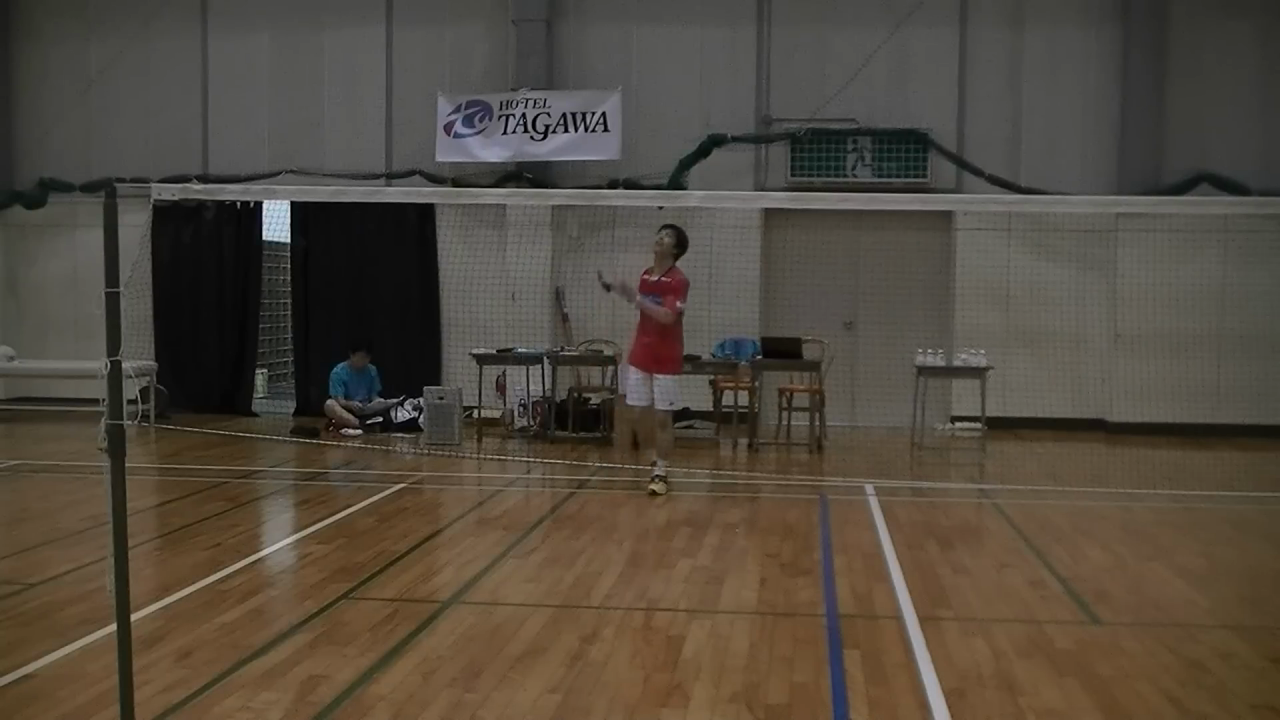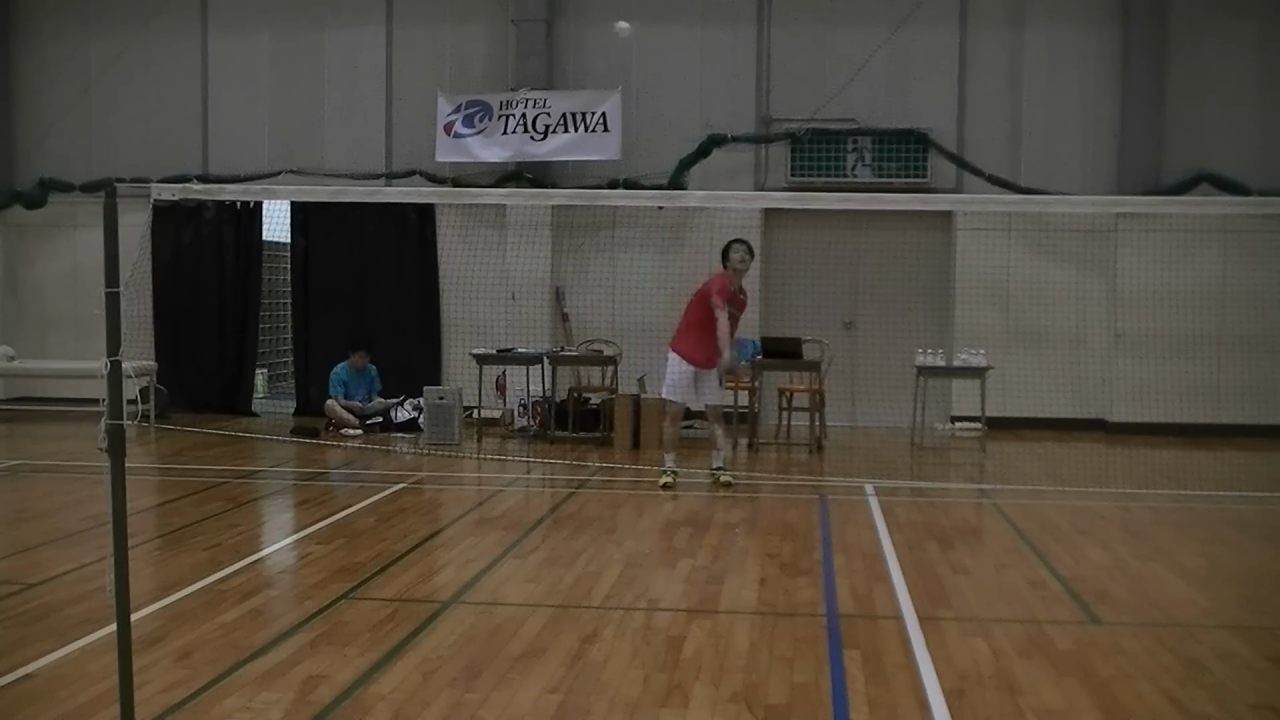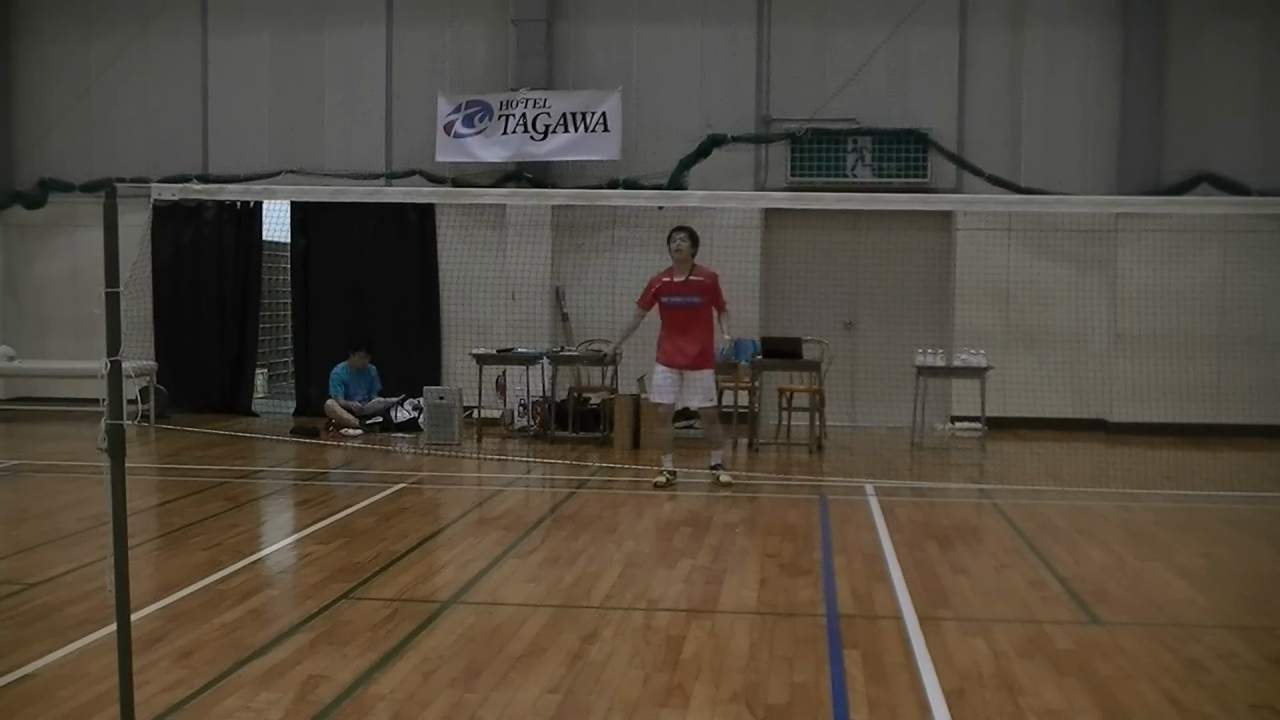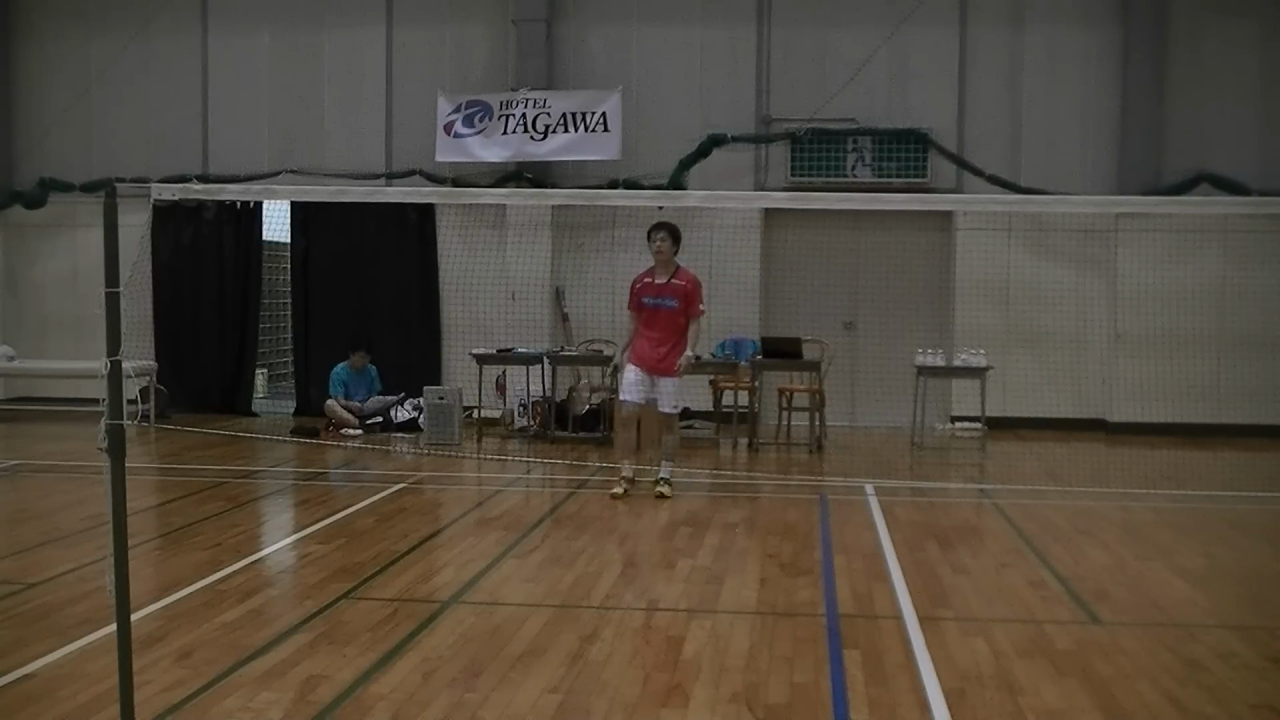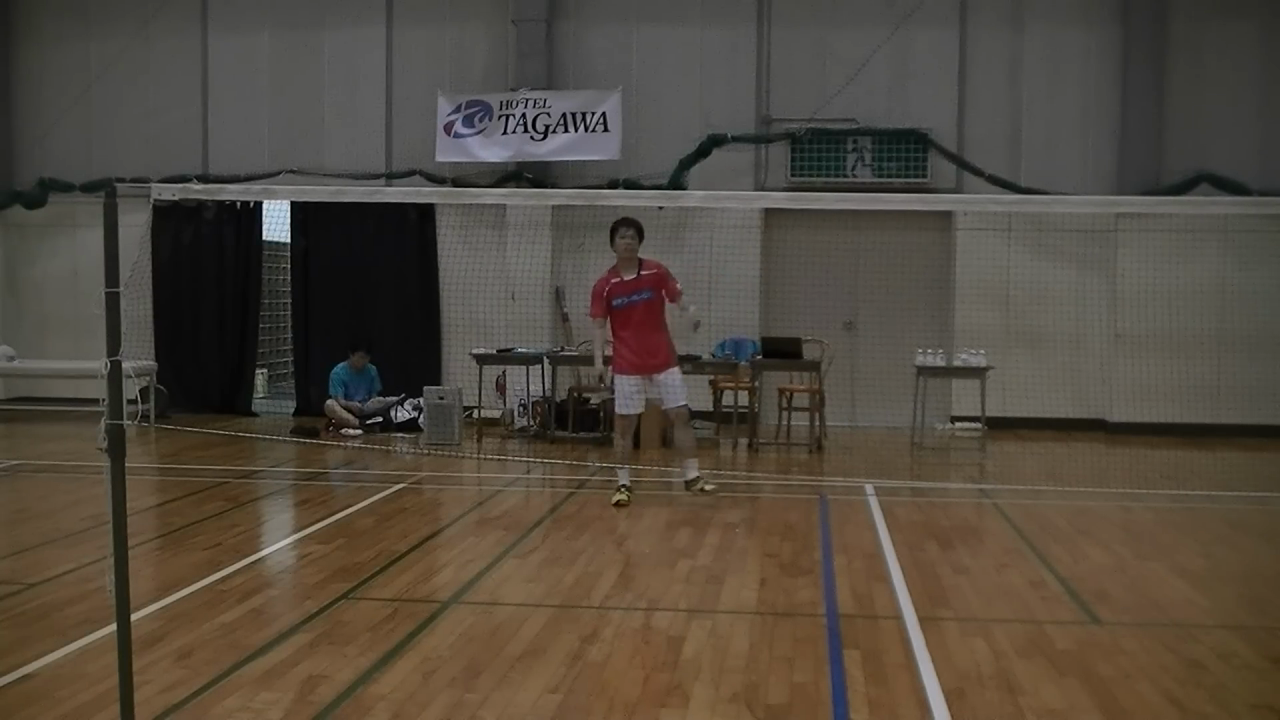
dt=1s
person 1, frame 1
left shoulder: (678, 281)
right shoulder: (647, 277)
left elbow: (667, 316)
left wrist: (637, 298)
right wrist: (621, 290)
left hip: (666, 360)
right hip: (640, 356)
left knee: (661, 418)
right knee: (640, 416)
left ankle: (660, 474)
right ankle: (655, 467)
person 1, frame 2
left shoulder: (742, 297)
right shoulder: (718, 284)
left elbow: (729, 331)
right elbow: (721, 319)
left wrist: (725, 356)
right wrist: (727, 353)
left hip: (712, 359)
right hip: (684, 354)
left knee: (715, 413)
right knee: (675, 412)
left ankle: (718, 466)
right ankle: (669, 468)
person 1, frame 3
left shoulder: (708, 278)
right shoulder: (658, 282)
left elbow: (722, 311)
right elbow: (639, 315)
left wrist: (725, 335)
right wrist: (618, 343)
left hip: (700, 359)
right hip: (667, 359)
left knee: (709, 414)
right knee: (663, 413)
left ankle: (717, 464)
right ankle: (668, 468)
person 1, frame 4
left shoulder: (689, 283)
right shoulder: (639, 282)
left elbow: (694, 323)
left wrist: (688, 352)
right wrist: (622, 351)
left hip: (671, 363)
right hip: (638, 360)
left knee: (669, 420)
right knee: (626, 414)
left ankle: (665, 477)
right ankle: (627, 474)
person 1, frame 5
left shoulder: (656, 271)
right shoulder: (603, 285)
left elbow: (677, 295)
right elbow: (599, 326)
left wrist: (689, 310)
right wrist: (598, 361)
left hip: (663, 360)
right hip: (627, 365)
left knee: (681, 415)
right knee: (624, 423)
left ankle: (692, 476)
right ankle: (623, 484)
